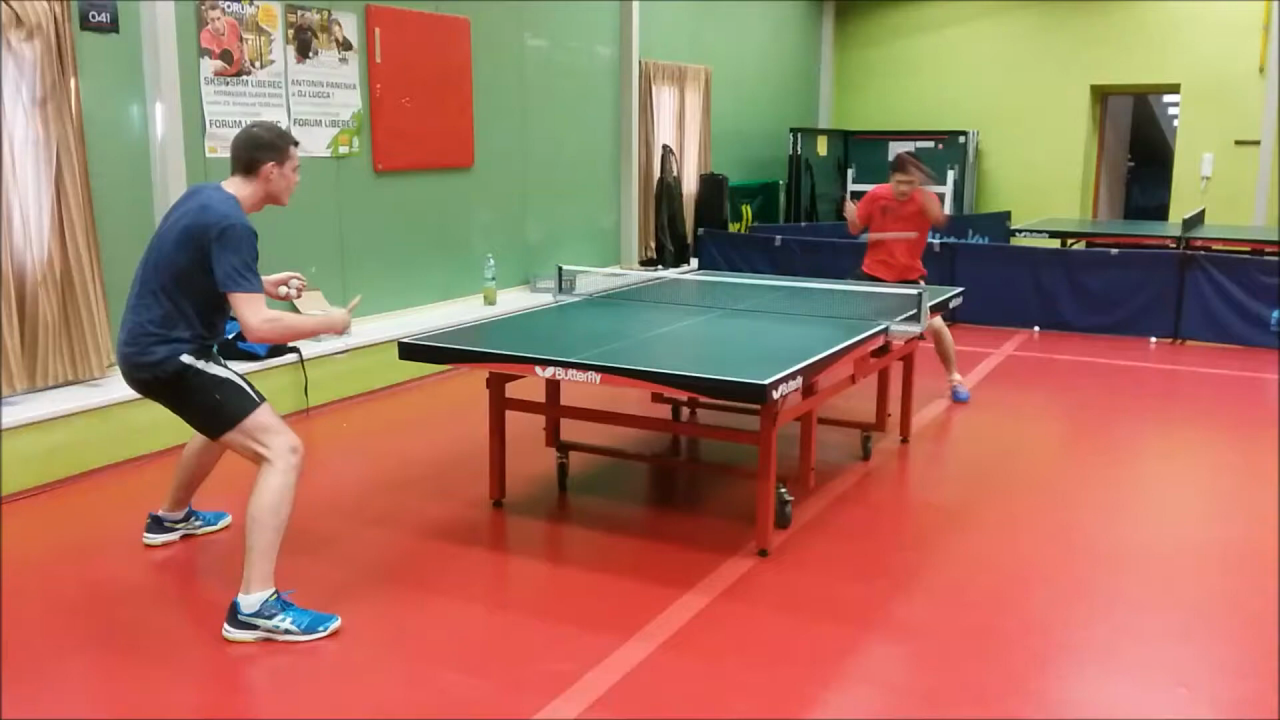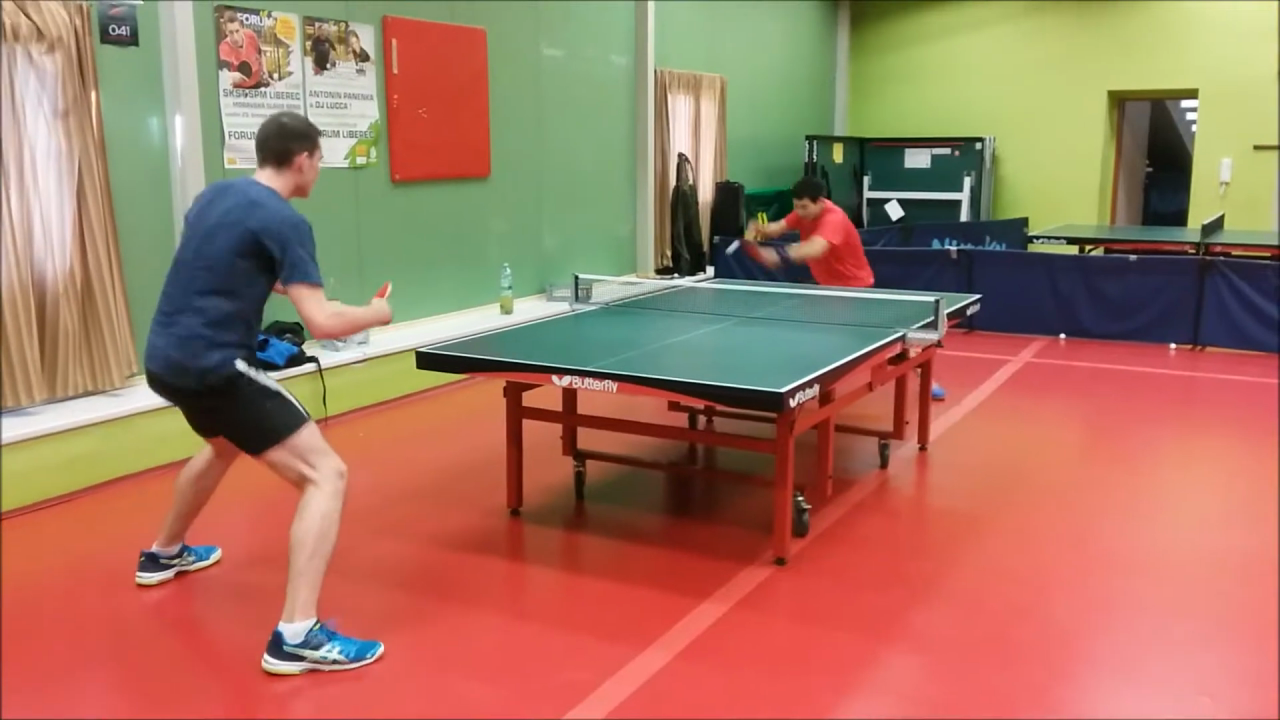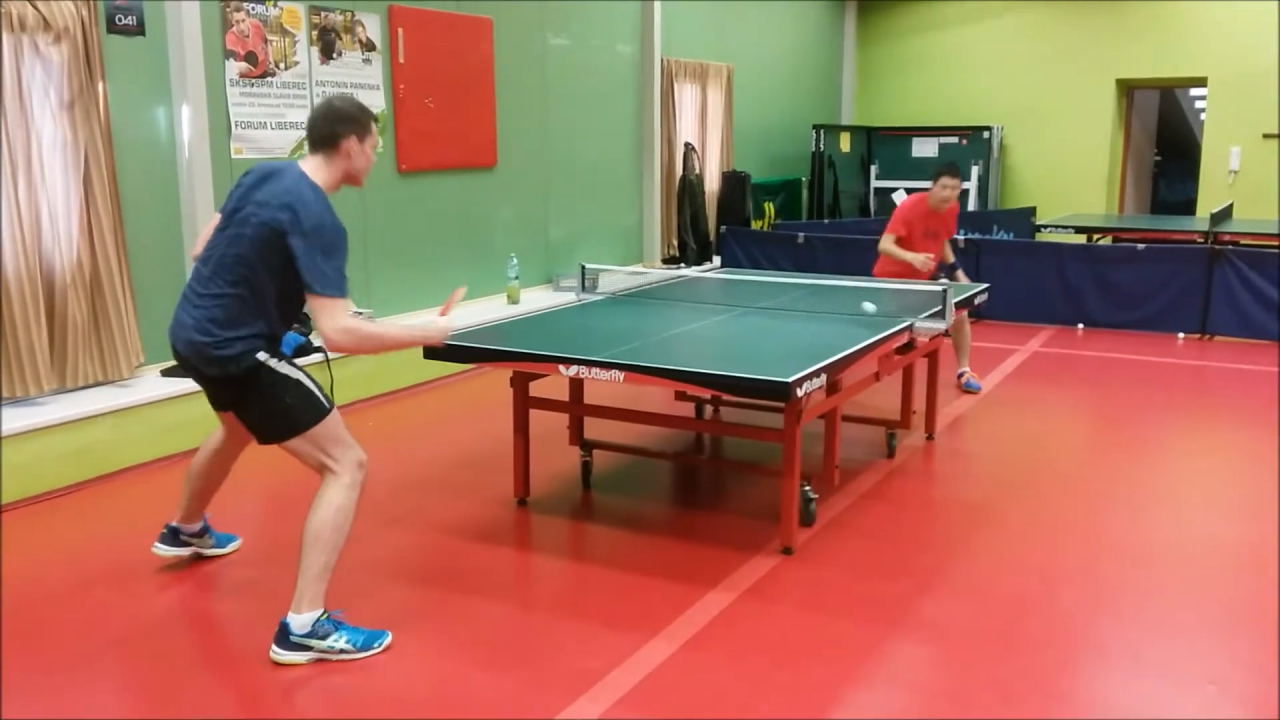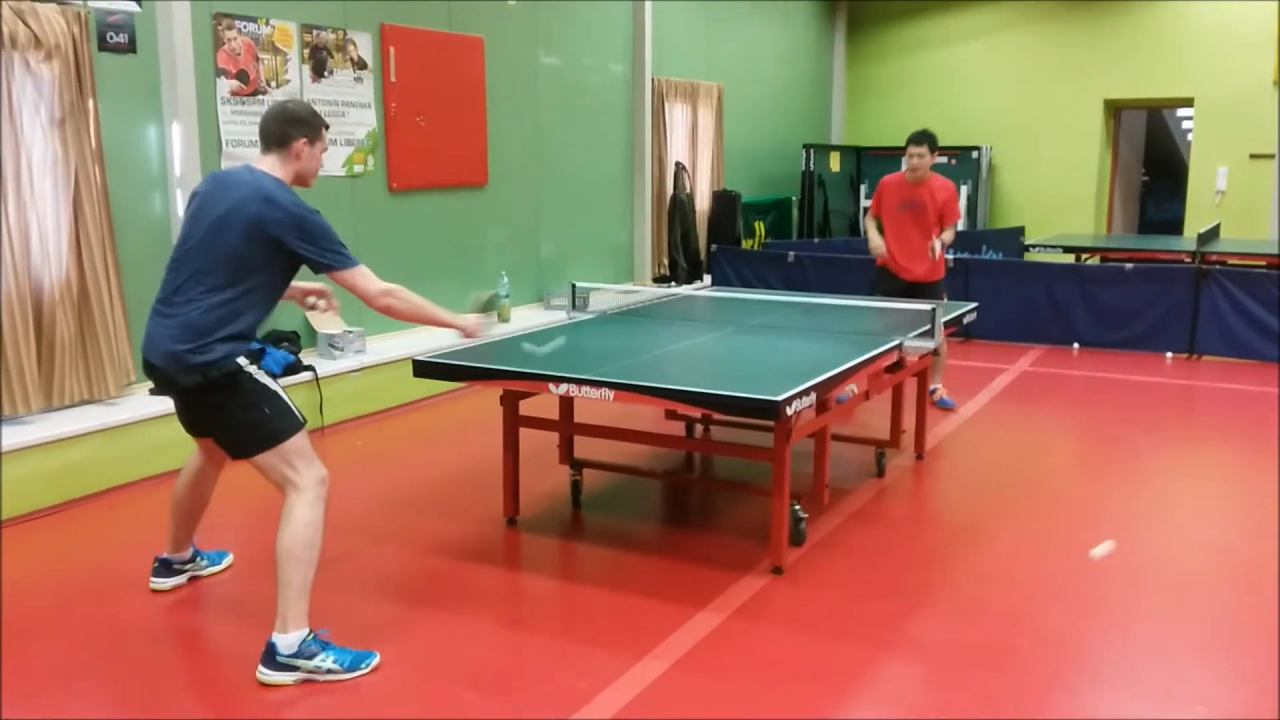
dt=0.7s
person 1, frame 1
left shoulder: (203, 197)
right shoulder: (230, 227)
right elbow: (258, 326)
left wrist: (263, 283)
right wrist: (327, 321)
left hip: (149, 346)
right hip: (168, 356)
left knee: (228, 419)
right knee: (282, 450)
left ankle: (170, 516)
right ankle: (255, 605)
person 1, frame 2
left shoulder: (215, 194)
right shoulder: (284, 222)
right elbow: (322, 321)
right wrist: (377, 313)
left hip: (163, 359)
right hip: (213, 366)
left knee: (224, 445)
right knee: (325, 476)
left ankle: (163, 553)
right ankle: (296, 636)
person 1, frame 3
left shoulder: (262, 174)
right shoulder: (319, 222)
left elbow: (203, 249)
right elbow: (337, 334)
right wrist: (426, 333)
left hip: (192, 333)
right hip: (235, 351)
left knee: (235, 432)
right knee: (345, 465)
left ankle: (183, 530)
right ankle: (302, 626)
person 1, frame 4
left shoulder: (215, 183)
right shoulder: (287, 212)
right elbow: (379, 293)
left wrist: (286, 289)
right wrist: (456, 321)
left hip: (162, 349)
right hip: (209, 358)
left knee: (212, 450)
right knee: (307, 481)
left ankle: (175, 559)
right ankle: (289, 646)
person 2, frame 1
left shoulder: (924, 198)
right shoulder: (876, 195)
left elbow: (939, 217)
right elbow: (855, 230)
left wrist: (923, 184)
right wrist: (851, 217)
left hip: (909, 275)
right hip: (874, 272)
left knee: (935, 325)
left ankle: (955, 379)
person 2, frame 2
left shoulder: (834, 218)
right shoulder: (803, 213)
left elbow: (815, 248)
right elbow: (779, 227)
left wrist: (780, 256)
right wrist: (761, 229)
left hip: (855, 284)
right hip: (825, 283)
person 2, frame 3
left shoulder: (953, 210)
right shoulder: (911, 207)
right elbow: (884, 245)
left wrist: (955, 269)
right wrist: (912, 258)
left hip: (928, 275)
right hip: (891, 277)
left knee: (959, 314)
left ankle: (964, 371)
person 2, frame 4
left shoulder: (945, 189)
right shoulder: (888, 184)
left elbow: (949, 230)
right elbow: (871, 216)
left wrist: (940, 242)
right wrist: (874, 236)
left hip: (929, 275)
right hip: (891, 270)
left ankle: (936, 387)
